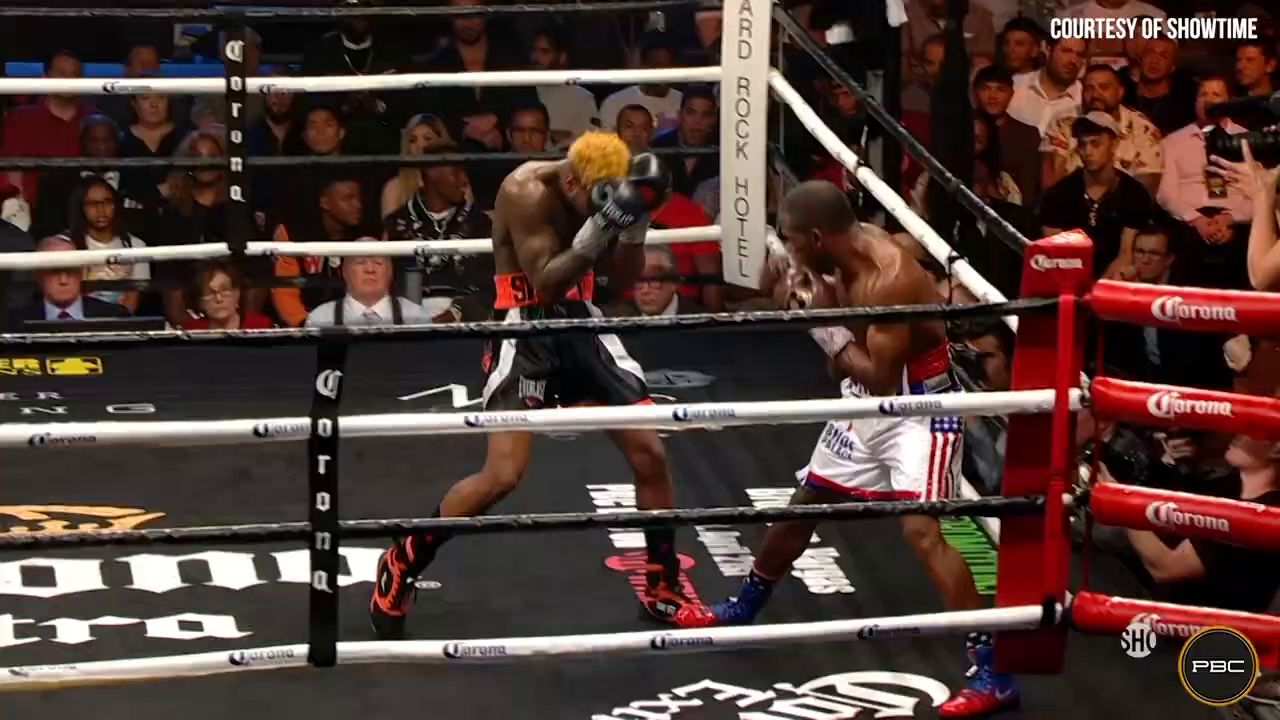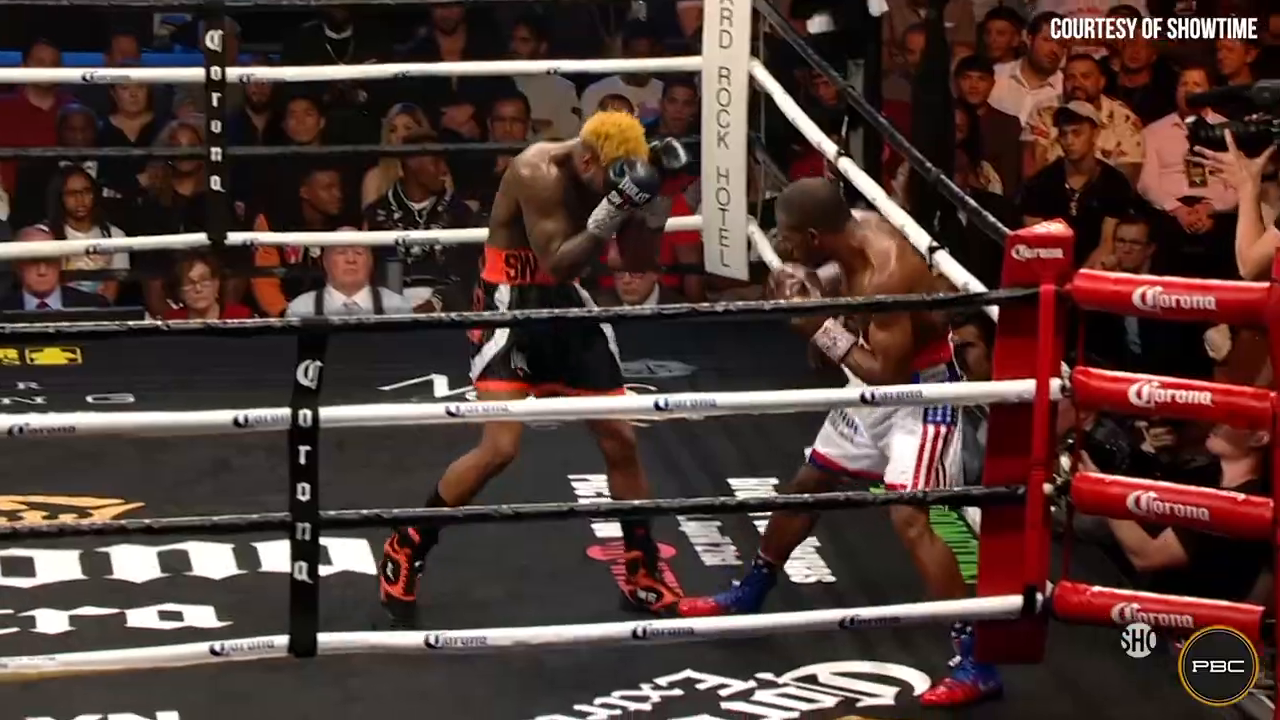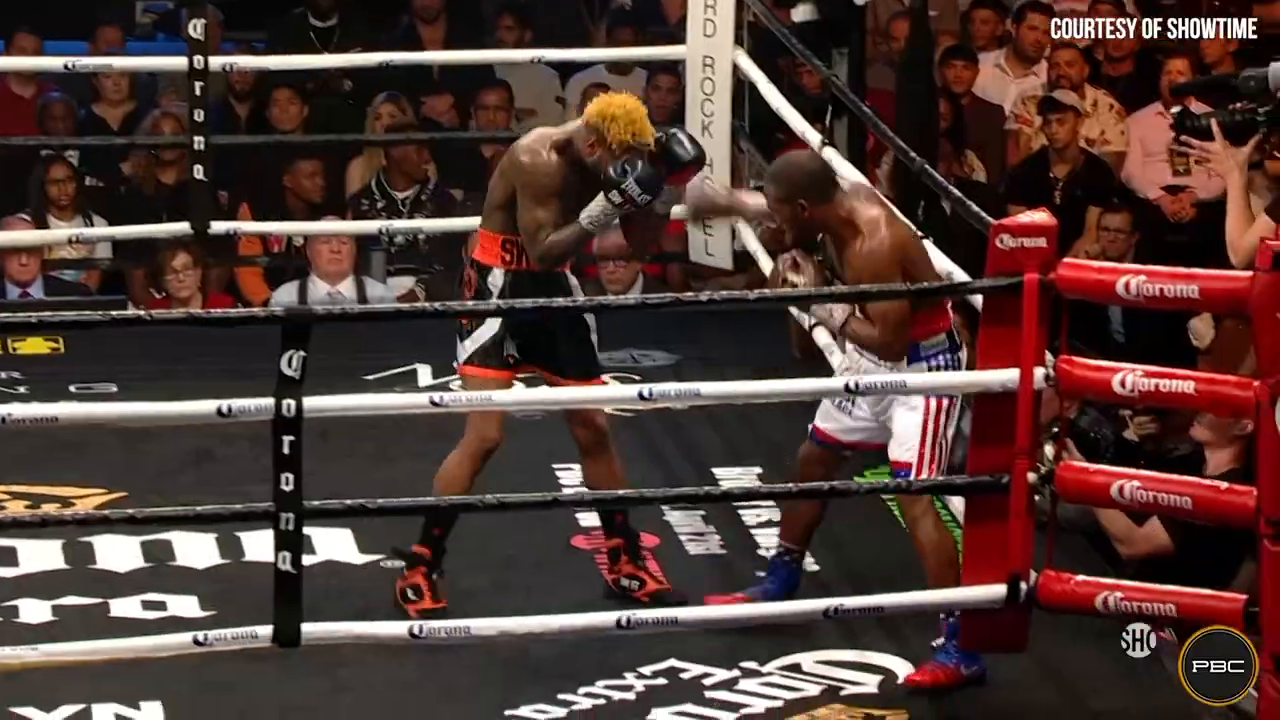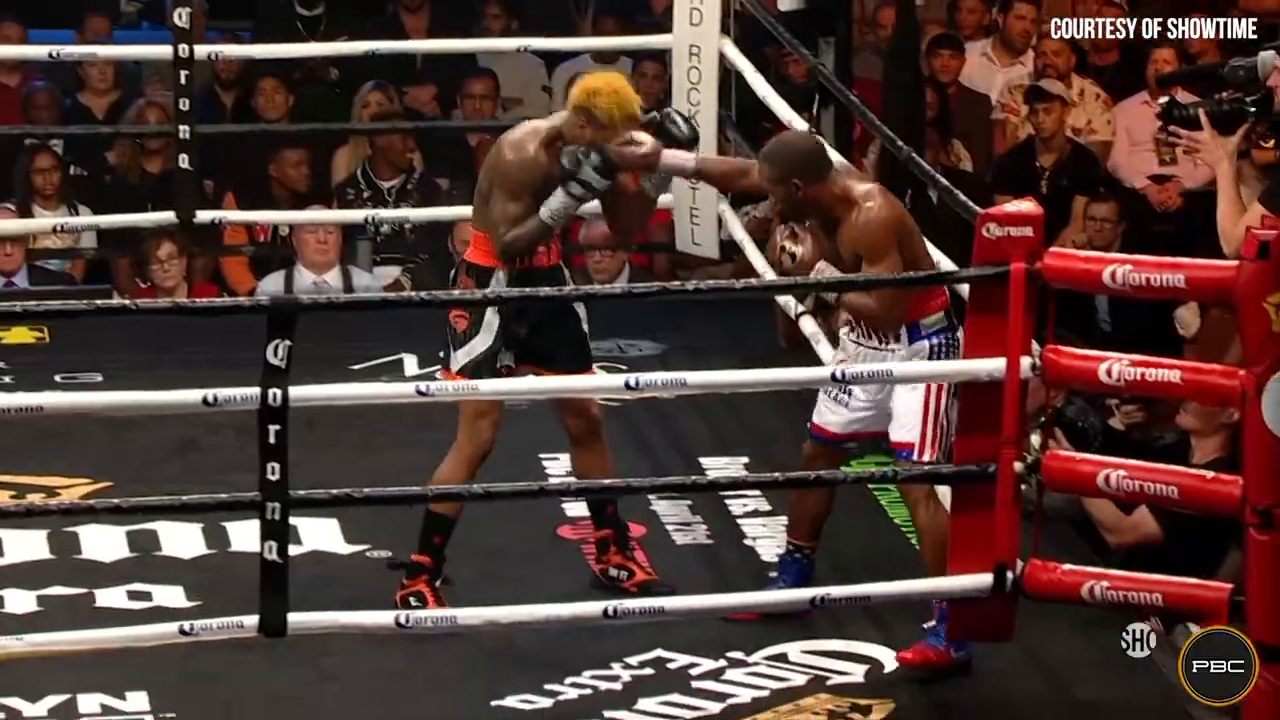
dt=0.1s
person 1, frame 1
left shoulder: (891, 277)
right shoulder: (860, 242)
left elbow: (878, 373)
left wrist: (817, 321)
right wrist: (806, 285)
right hip: (873, 400)
left knee: (918, 529)
right knee: (804, 504)
left ankle: (990, 672)
right ankle: (744, 607)
person 1, frame 2
left shoulder: (887, 274)
right shoulder: (857, 230)
left elbow: (888, 373)
left wrist: (819, 327)
right wrist: (808, 281)
left hip: (924, 391)
right hip: (873, 388)
left knee: (909, 519)
right knee: (808, 486)
left ankle: (975, 664)
right ankle: (748, 595)
person 1, frame 3
left shoulder: (876, 242)
right shoulder: (843, 199)
left elbow: (887, 339)
right elbow: (785, 211)
left wrist: (813, 299)
right wrist: (732, 202)
left hip: (921, 361)
right hip: (870, 359)
left knee: (913, 496)
right knee: (812, 462)
left ankle: (960, 648)
right ankle: (779, 585)
person 1, frame 4
left shoulder: (874, 215)
right shoulder: (813, 184)
left elbow: (881, 310)
right elbow: (739, 173)
left wrist: (814, 271)
right wrist: (658, 158)
left hip: (919, 342)
right hip: (864, 342)
left knee: (912, 478)
right knee: (817, 454)
left ankle: (951, 628)
right ankle: (793, 580)
person 2, frame 1
left shoulder: (607, 191)
right shoulder: (529, 191)
left elbow: (628, 275)
right elbow: (547, 284)
left wrist: (636, 217)
right wrist: (598, 228)
left hip: (579, 318)
right hip: (524, 326)
left knee: (649, 454)
right knee: (503, 475)
left ankle: (664, 587)
right ankle: (406, 559)
person 2, frame 2
left shoulder: (612, 171)
right shoulder: (539, 172)
left elbow: (640, 260)
right elbow: (553, 266)
left wrist: (653, 197)
right wrist: (611, 209)
left hip: (566, 300)
right hip: (511, 300)
left knee: (620, 441)
right knee: (498, 449)
left ankle: (645, 575)
right ankle: (406, 546)
person 2, frame 3
left shoulder: (618, 156)
right shoulder: (537, 158)
left elbow: (644, 241)
right elbow: (540, 253)
left wrist: (664, 185)
right wrist: (606, 207)
left hip: (553, 283)
right hip: (500, 284)
left knee: (592, 430)
right knee: (484, 438)
left ankle: (625, 563)
right ankle: (419, 567)
person 2, frame 4
left shoulder: (593, 144)
right shoulder: (522, 152)
left elbow: (630, 223)
right elbow: (509, 246)
left wrist: (653, 170)
right wrist: (562, 200)
left hip: (544, 279)
right hip: (491, 285)
left knee: (587, 424)
right knee: (476, 440)
left ankle: (612, 555)
right ankle: (419, 577)
